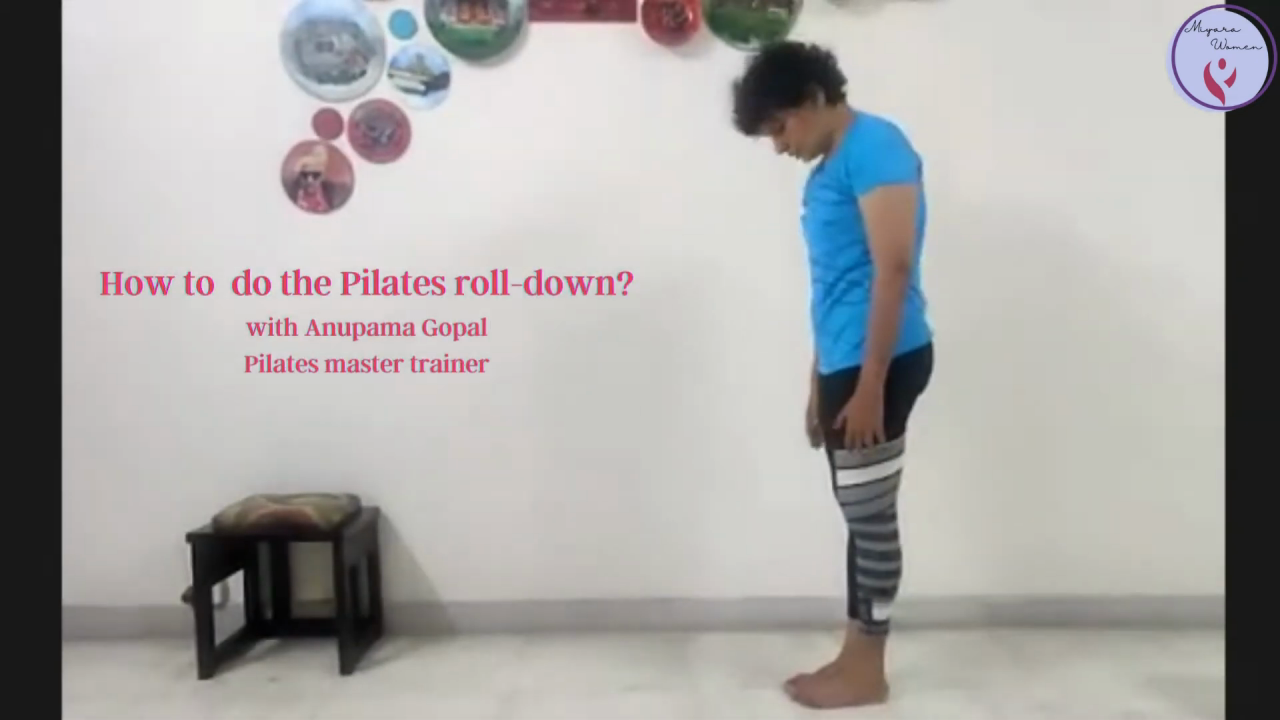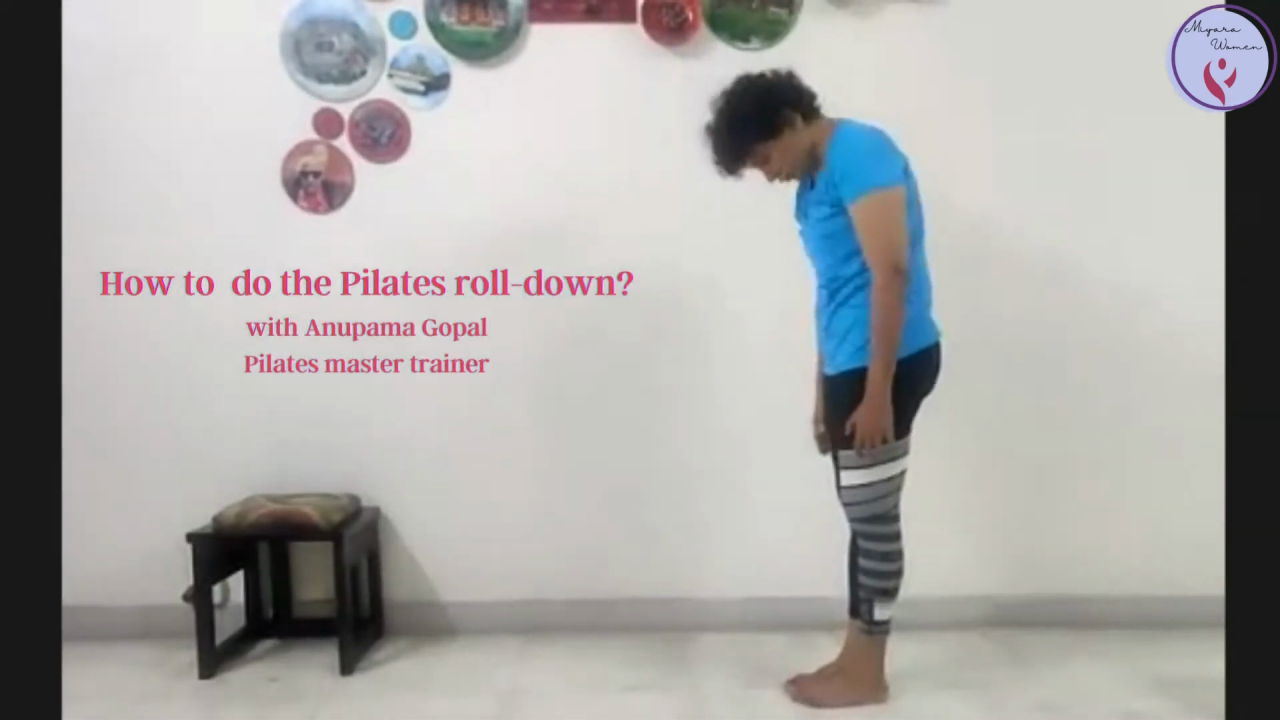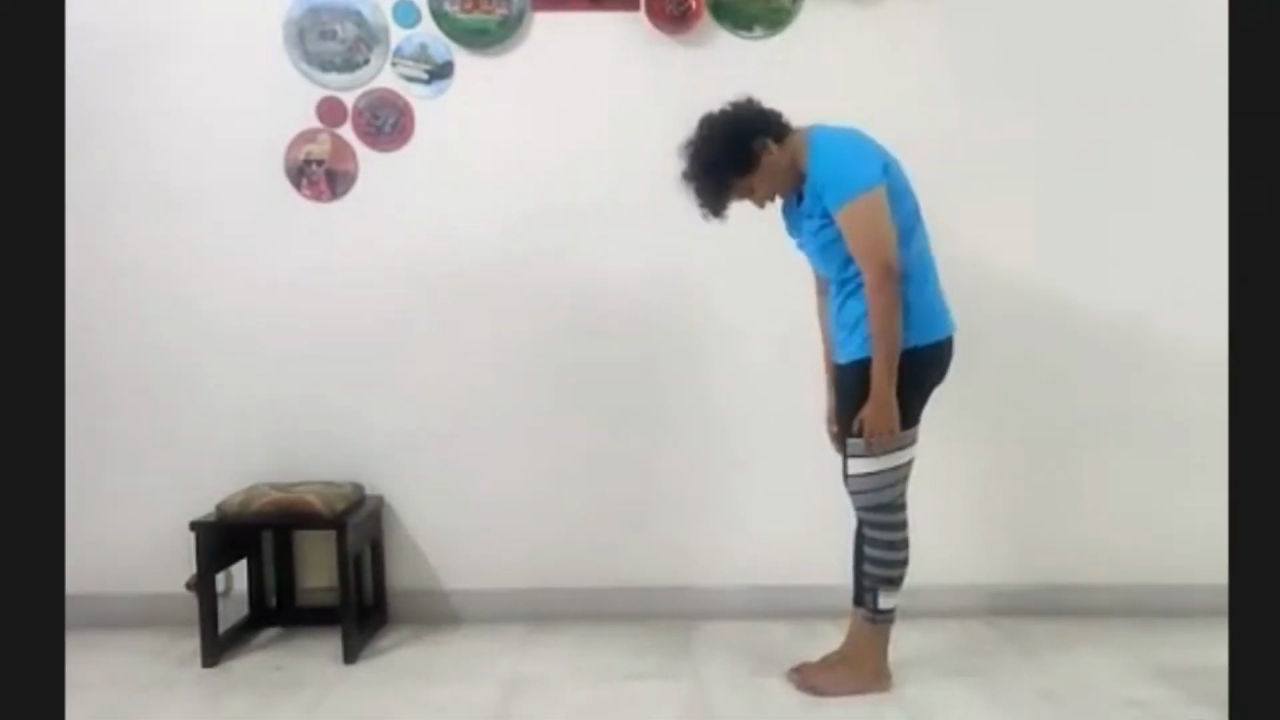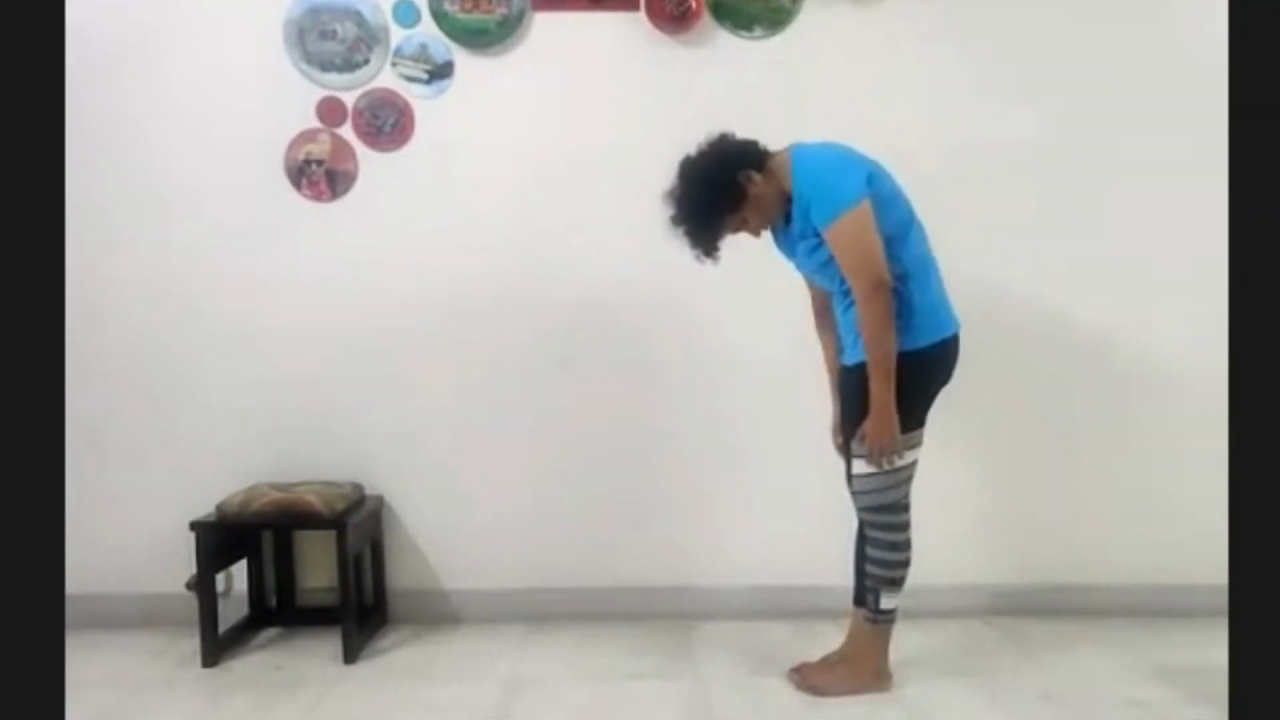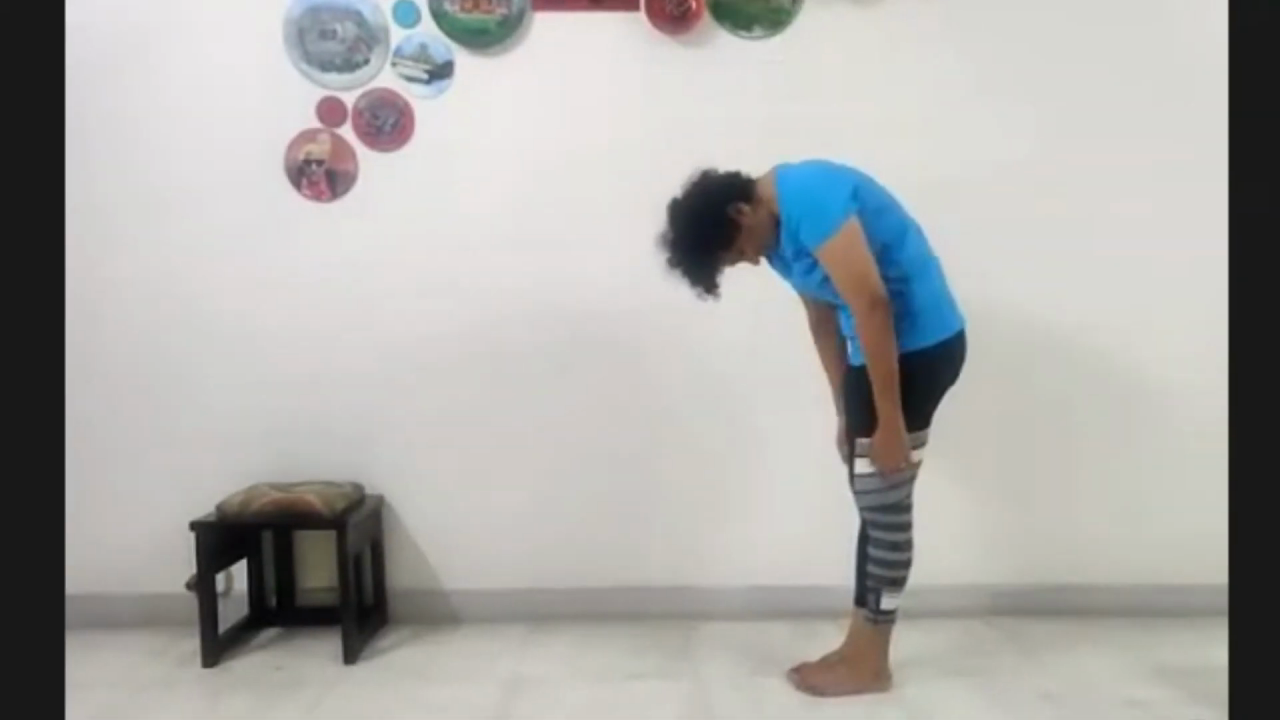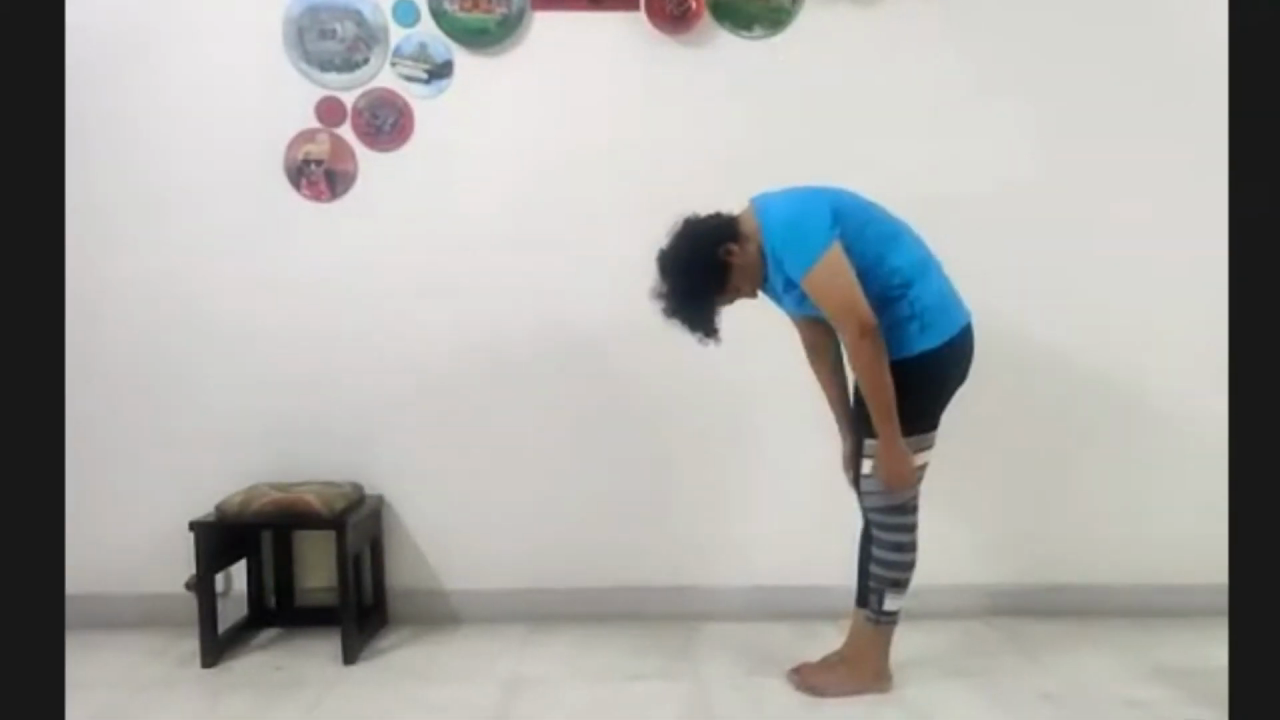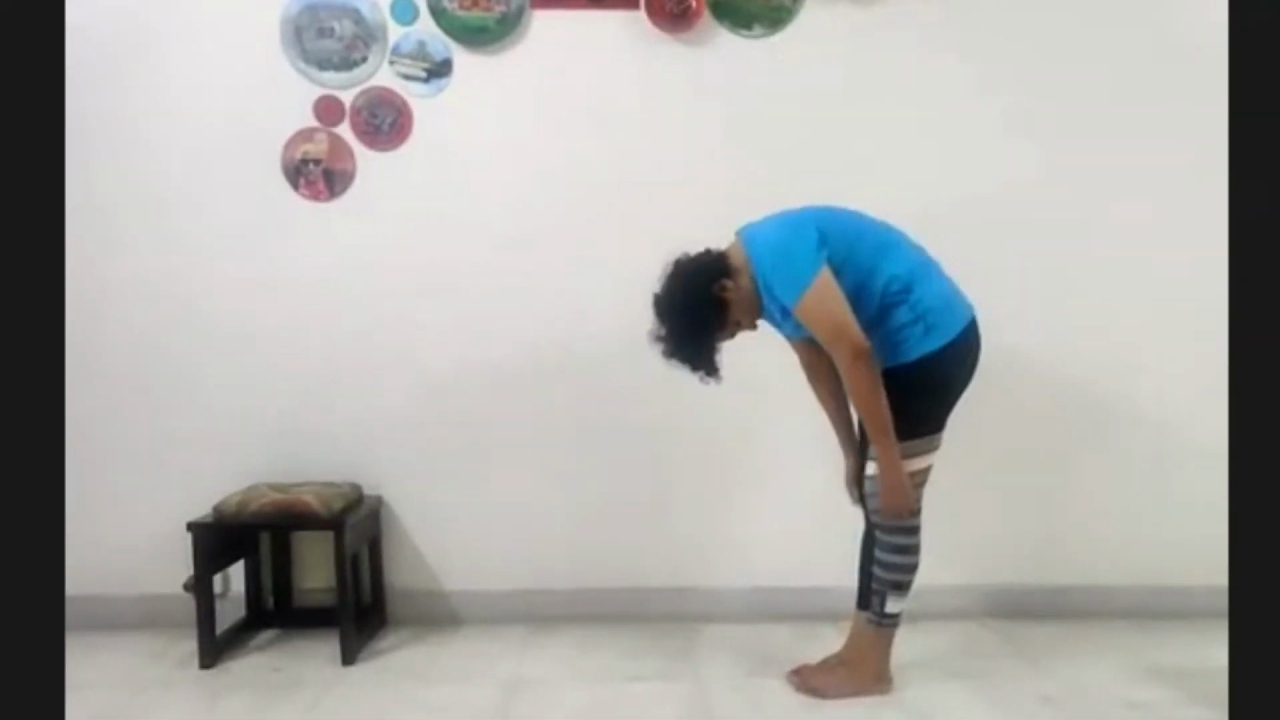
dt=0.3s
person 1, frame 1
left shoulder: (875, 147)
right shoulder: (830, 169)
left elbow: (893, 270)
left wrist: (871, 388)
right wrist: (821, 385)
left hip: (879, 364)
right hip: (844, 364)
left knee: (869, 515)
right knee: (859, 514)
left ankle: (866, 673)
right ankle: (855, 659)
person 1, frame 2
left shoulder: (860, 153)
right shoulder: (813, 185)
left elbow: (891, 273)
left wrist: (878, 394)
right wrist: (825, 391)
left hip: (887, 363)
right hip: (852, 364)
left knee: (872, 516)
right knee: (864, 514)
left ankle: (866, 675)
right ankle: (855, 659)
person 1, frame 3
left shoulder: (840, 159)
right shoulder: (799, 196)
left elbow: (884, 276)
left wrist: (882, 393)
right wrist: (834, 392)
left hip: (903, 349)
right hip: (865, 353)
left knee: (878, 505)
right knee: (868, 503)
left ankle: (869, 663)
right ankle: (859, 648)
person 1, frame 4
left shoulder: (823, 178)
right shoulder: (787, 211)
left elbow: (875, 289)
left wrist: (882, 408)
right wrist: (841, 401)
left hip: (912, 345)
right hip: (873, 349)
left knee: (881, 506)
right knee: (872, 501)
left ankle: (869, 664)
right ankle: (859, 648)
person 1, frame 5
left shoulder: (808, 197)
right shoulder: (780, 227)
left elbow: (872, 305)
right elbow: (824, 319)
left wrist: (890, 420)
right wrist: (845, 412)
left hip: (918, 345)
right hip: (886, 348)
left knee: (884, 506)
right knee: (872, 503)
left ankle: (869, 664)
right ankle: (859, 648)
person 1, frame 6
left shoulder: (789, 229)
right shoulder: (770, 252)
left elbow: (861, 331)
right elbow: (819, 340)
left wrist: (890, 442)
right wrist: (850, 435)
left hip: (927, 340)
right hip: (902, 343)
left knee: (889, 505)
right knee: (876, 499)
left ankle: (869, 665)
right ankle: (859, 648)
person 1, frame 7
left shoulder: (777, 256)
right shoulder: (761, 271)
left elbow: (854, 353)
right elbow: (818, 362)
left wrist: (887, 458)
right wrist: (853, 454)
left hip: (931, 341)
right hip: (907, 345)
left knee: (893, 509)
right knee: (877, 503)
left ankle: (869, 666)
right ankle: (860, 651)
